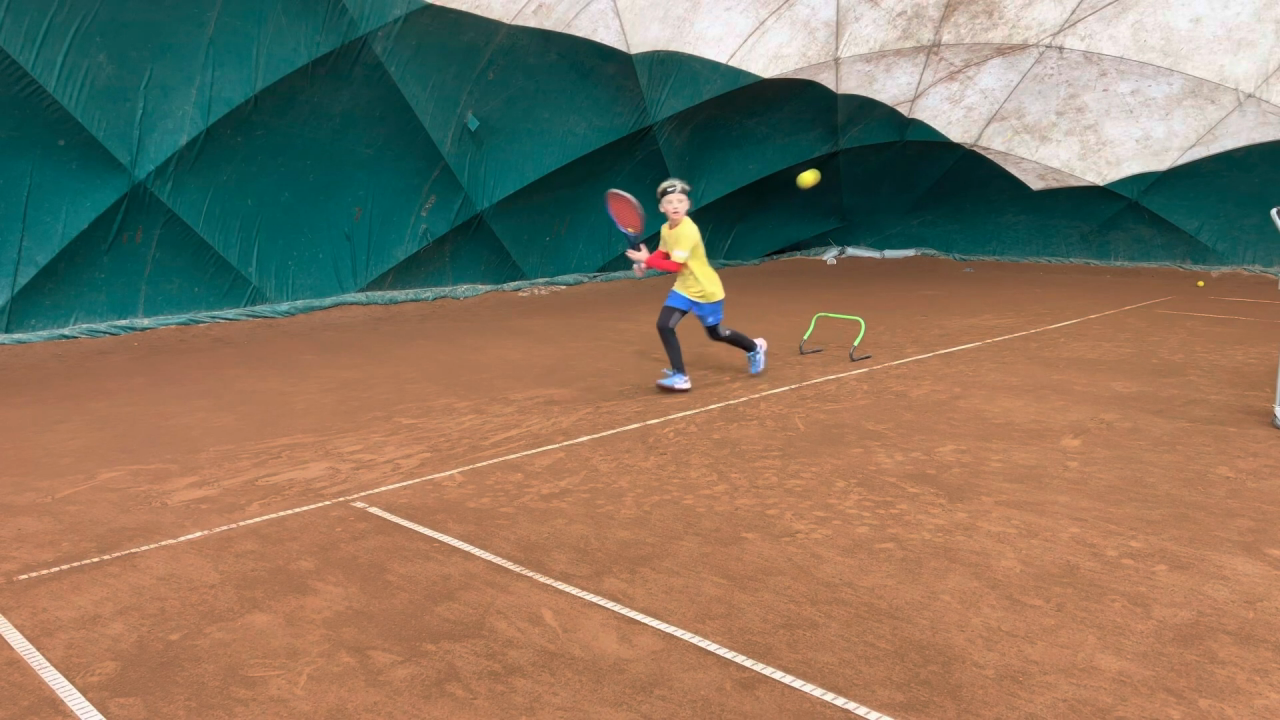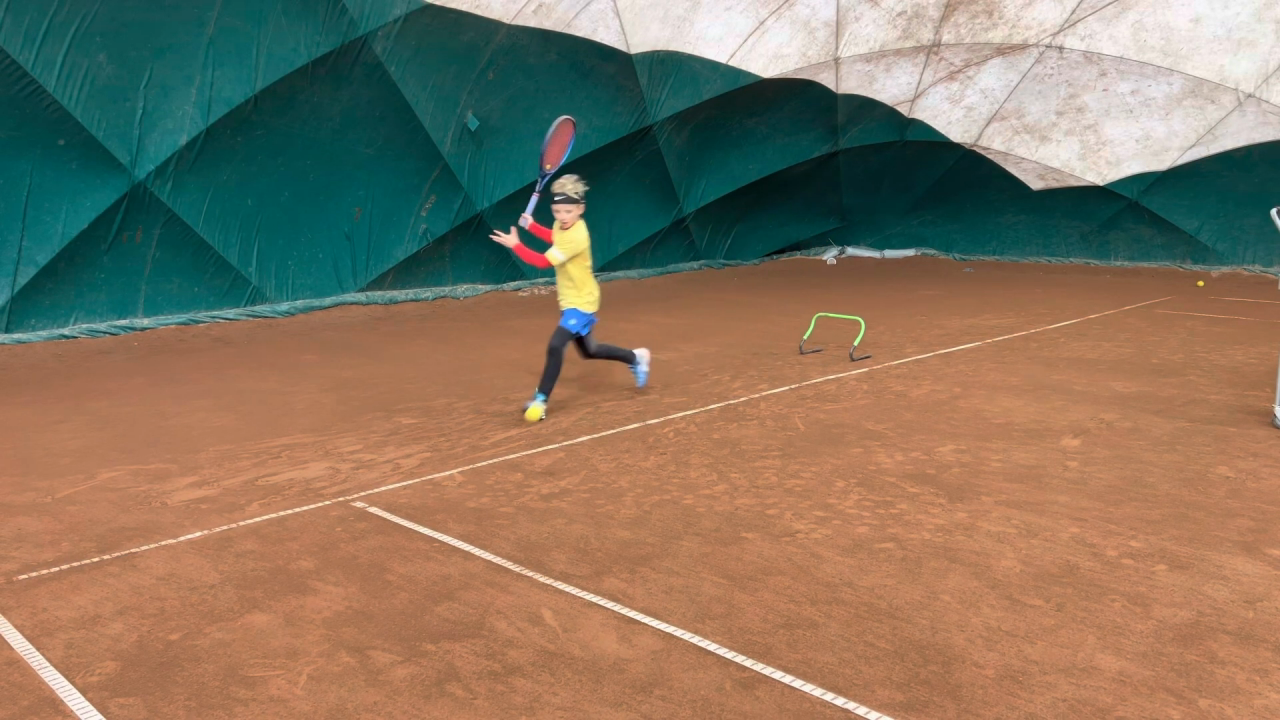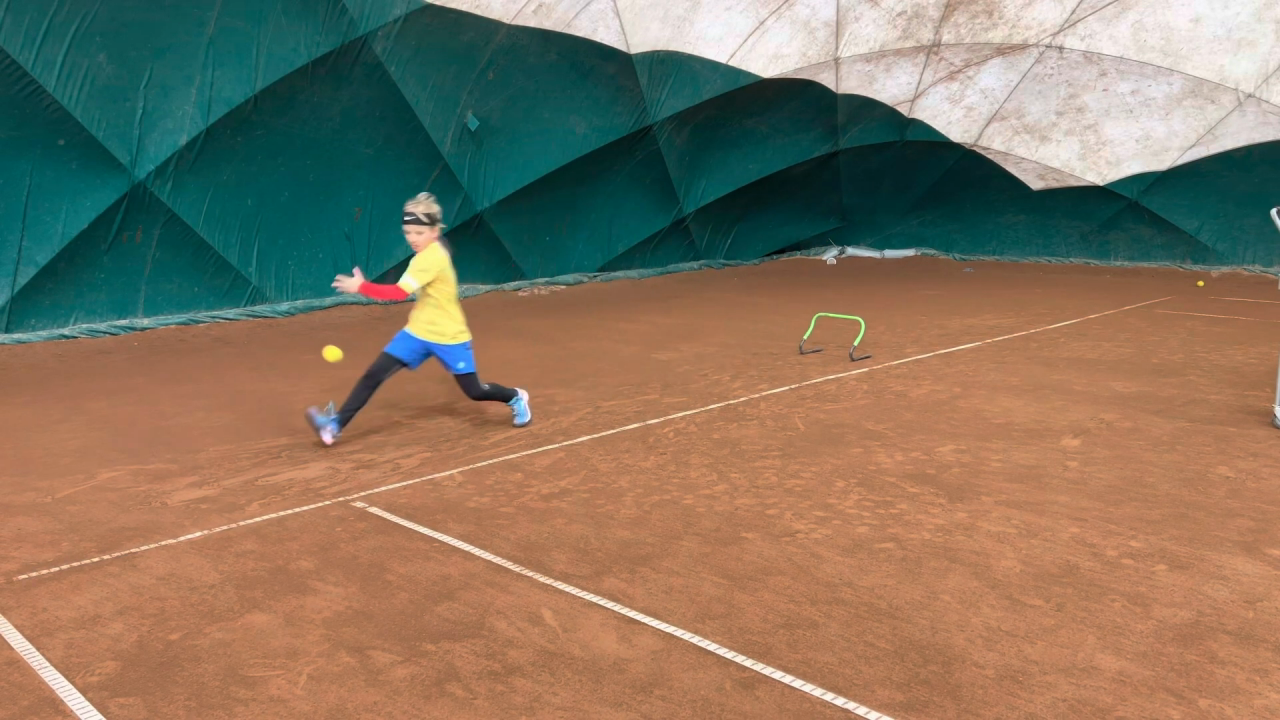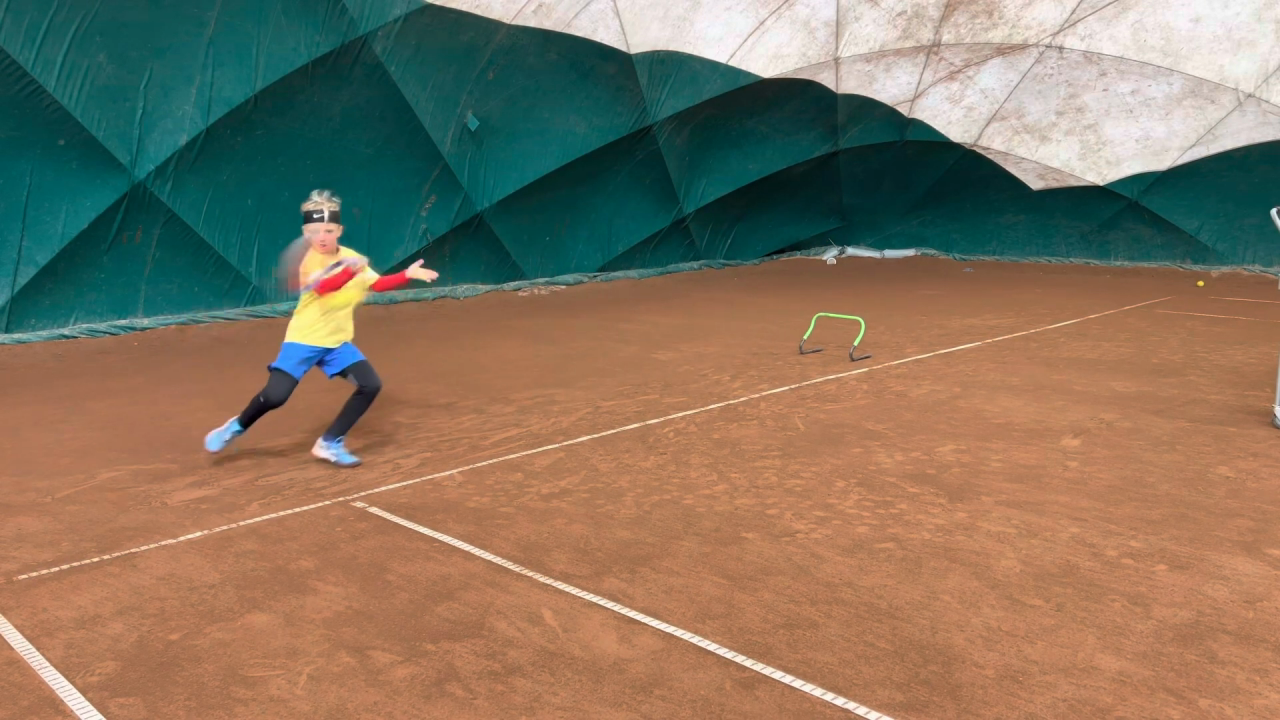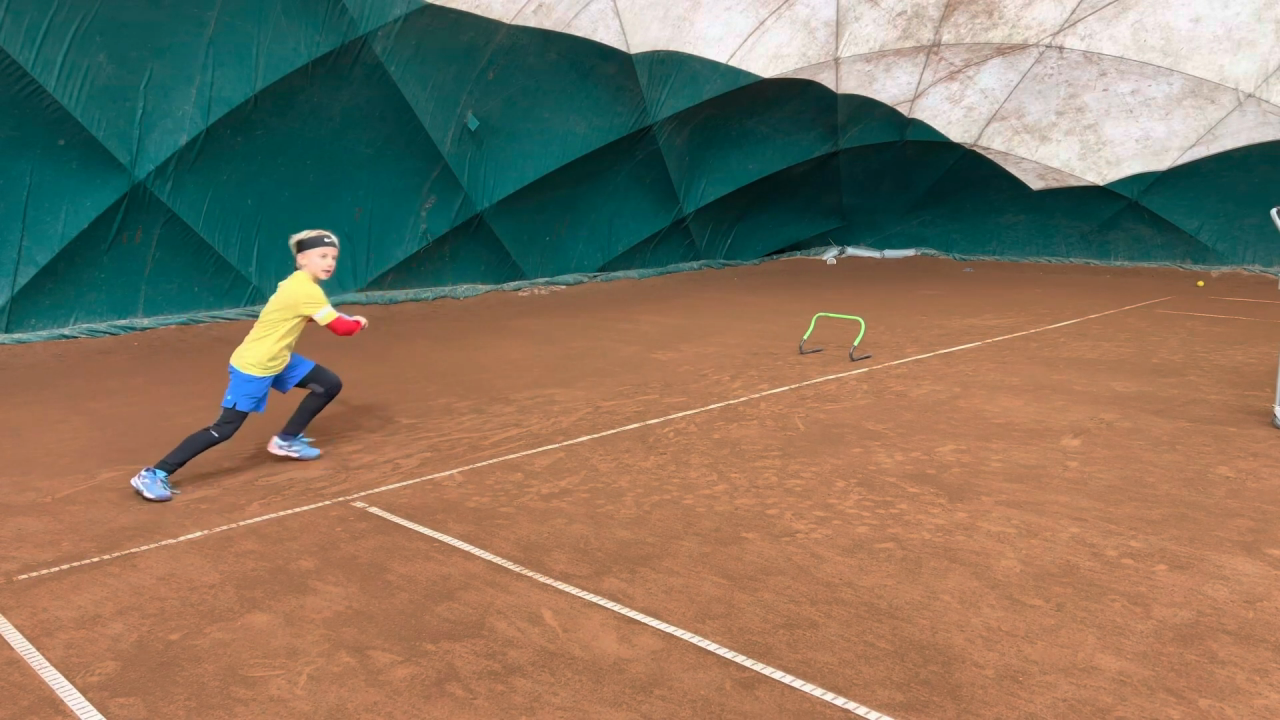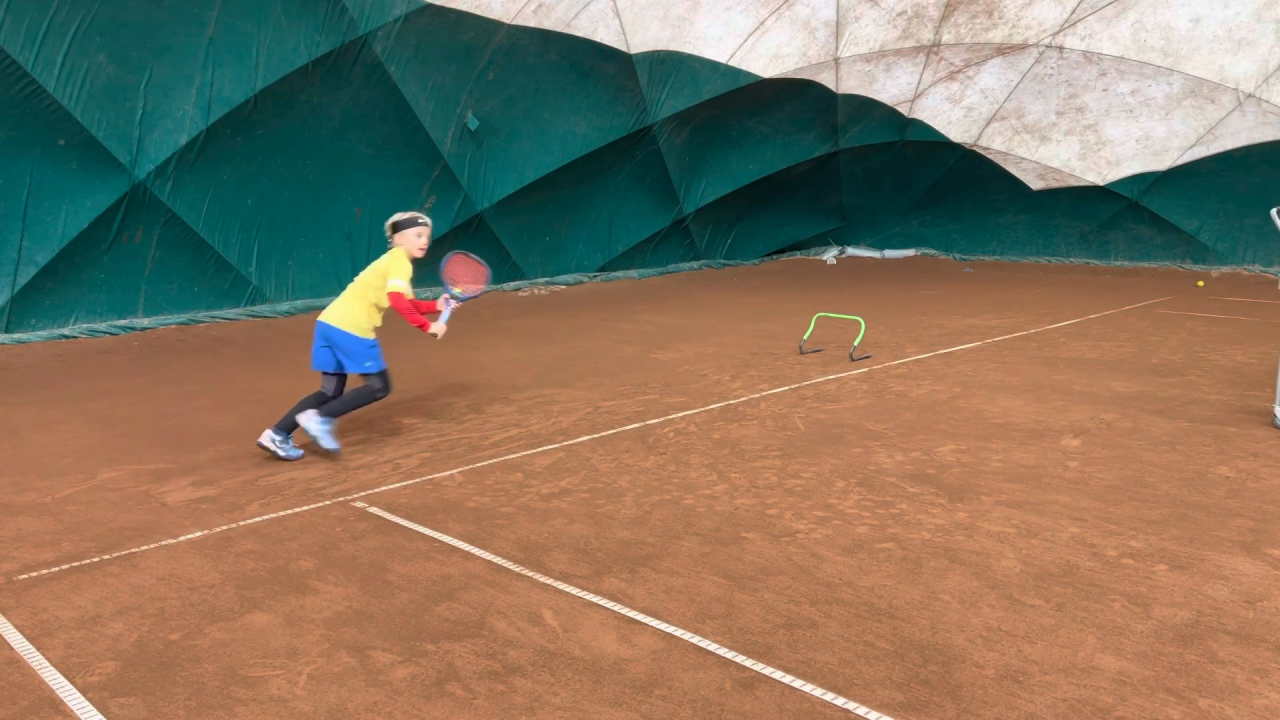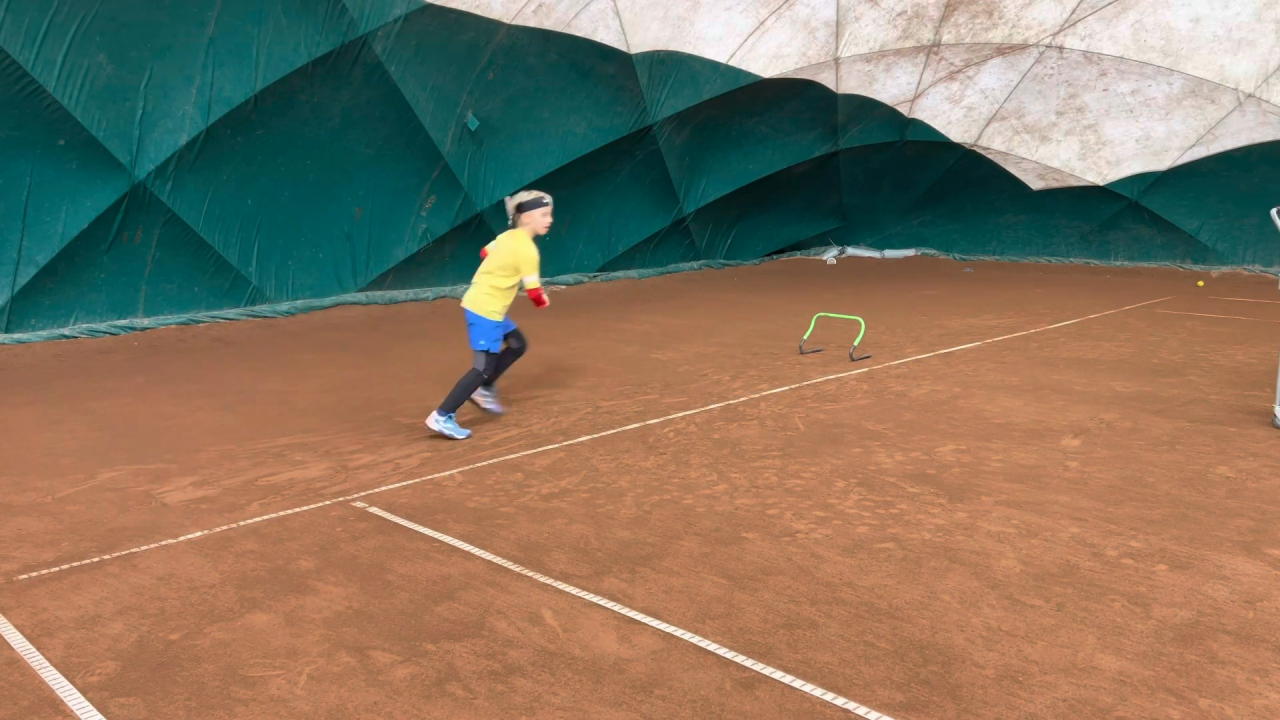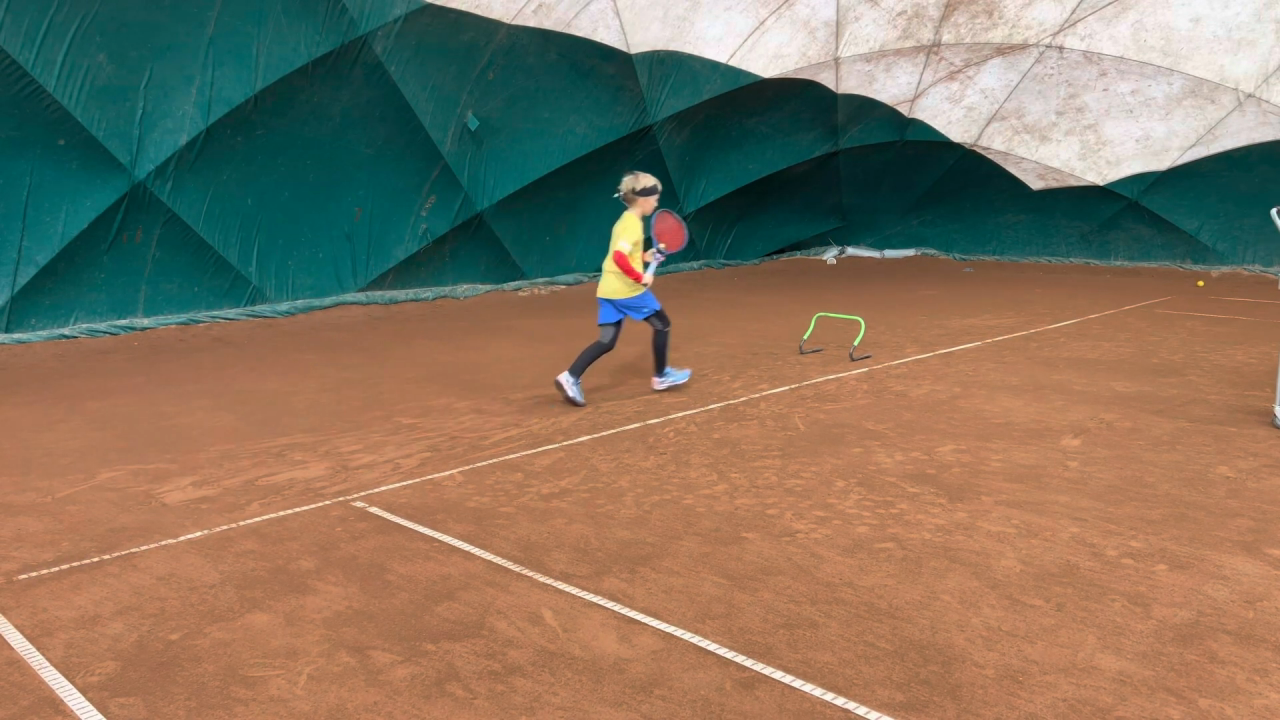
dt=0.3s
person 1, frame 1
left shoulder: (687, 231)
right shoulder: (666, 229)
left elbow: (675, 266)
left wrist: (647, 259)
right wrist: (644, 258)
left hip: (706, 289)
right hip: (684, 287)
left knee: (716, 333)
right knee: (664, 325)
left ankle: (754, 348)
right ankle: (679, 375)
person 1, frame 2
left shoulder: (575, 236)
right shoulder: (561, 225)
left elbow: (545, 261)
left wrist: (515, 245)
right wrist: (531, 225)
left hip: (581, 301)
right hip: (570, 300)
left knee: (555, 346)
right knee: (588, 350)
left ankle: (541, 399)
right ankle: (635, 357)
person 1, frame 3
left shoulder: (432, 258)
right shoulder: (425, 255)
left elbow: (400, 292)
left wrist: (361, 286)
left hip: (449, 335)
right hip: (417, 332)
left knee: (473, 391)
right knee: (375, 373)
left ankle: (515, 398)
right ankle: (334, 423)
person 1, frame 4
left shoulder: (352, 257)
right shoulder: (305, 258)
left elbow: (378, 284)
right elbow: (322, 287)
left wrist: (407, 275)
right wrist: (350, 270)
left hip: (338, 342)
right hip: (303, 339)
left knee: (371, 385)
right knee: (274, 396)
left ankle: (331, 442)
right ankle: (238, 426)
person 1, frame 5
left shoulder: (299, 283)
right shoulder: (307, 291)
right elbow: (340, 326)
left wrist: (325, 313)
right wrist: (358, 324)
left hip: (278, 361)
right hip: (253, 366)
left knee: (330, 385)
right knee: (223, 431)
left ankle: (288, 439)
right ankle: (155, 474)
person 1, frame 6
left shoulder: (393, 262)
right shoulder: (400, 264)
left elbow: (408, 305)
right elbow: (397, 301)
left wrist: (436, 305)
right wrist: (428, 325)
left hip: (329, 323)
right hip: (350, 328)
left knee: (332, 392)
right knee: (379, 387)
left ankle: (278, 435)
right ankle: (321, 418)
person 1, frame 7
left shoulder: (506, 237)
right shoulder: (528, 251)
left elbow: (485, 253)
right elbow: (534, 292)
right wrist: (543, 300)
left hip: (474, 305)
right hip: (487, 309)
left knee: (518, 345)
right knee: (484, 367)
left ankle: (483, 389)
right ankle: (442, 416)
person 1, frame 8
left shoulder: (623, 221)
right shoulder: (633, 225)
right elbow: (619, 257)
left wrist: (643, 256)
right wrist: (640, 277)
left hip: (608, 289)
right hip: (627, 290)
left knee: (607, 341)
right knee: (662, 325)
left ankle: (571, 378)
right ankle: (661, 376)
